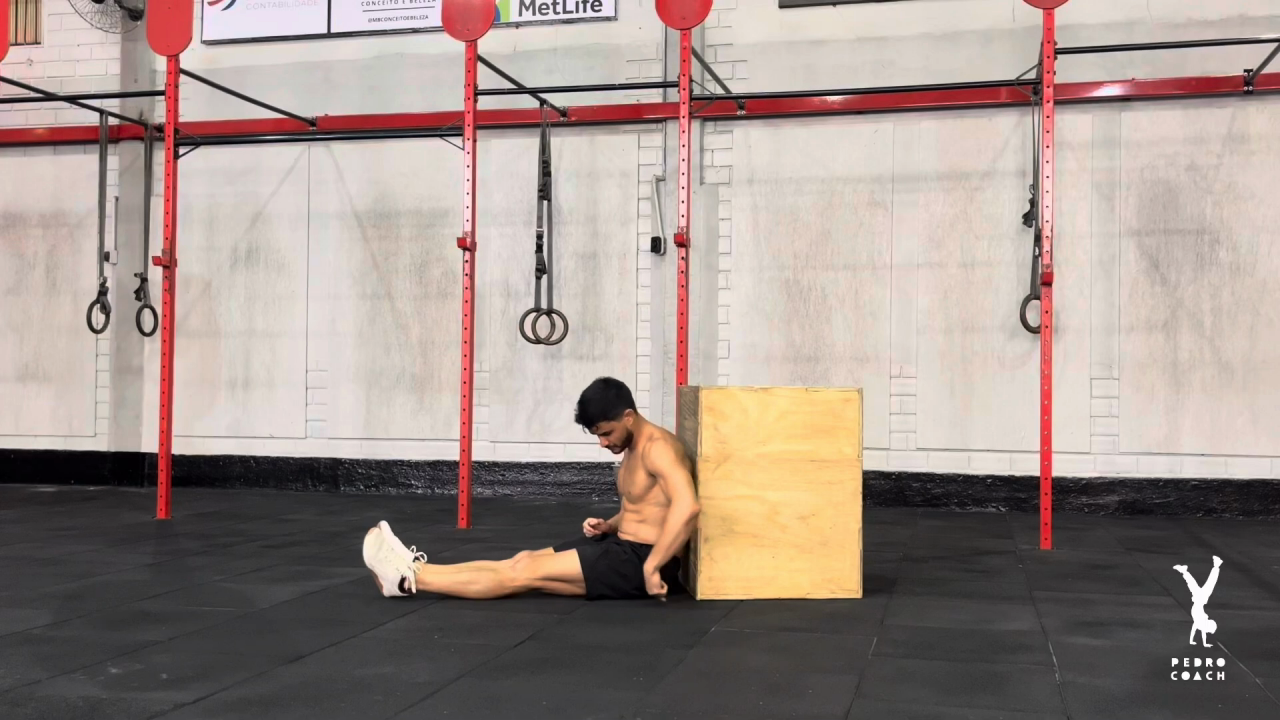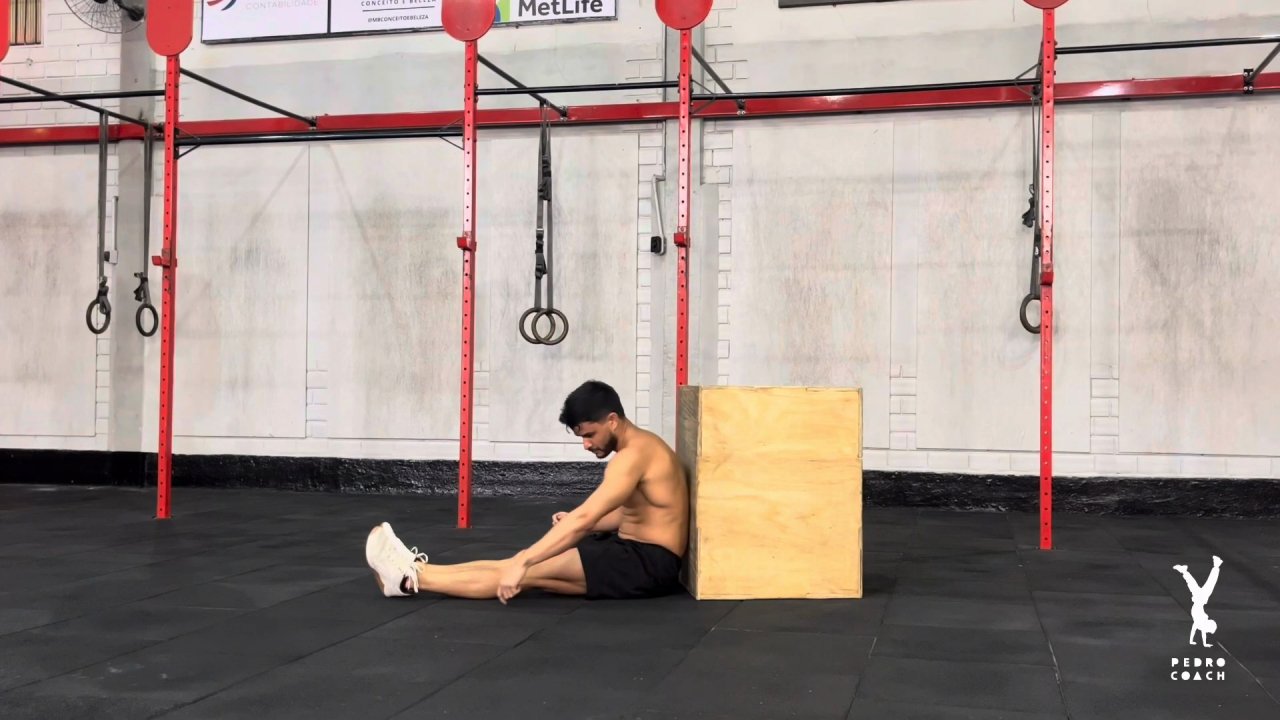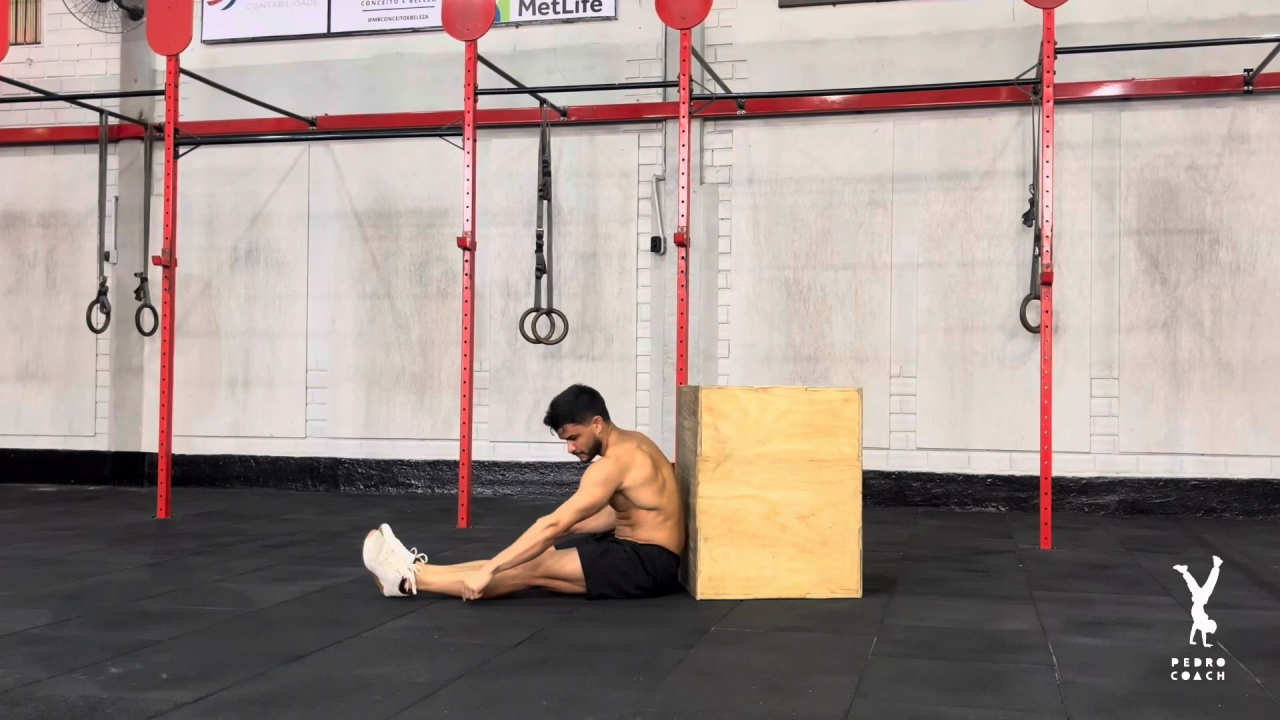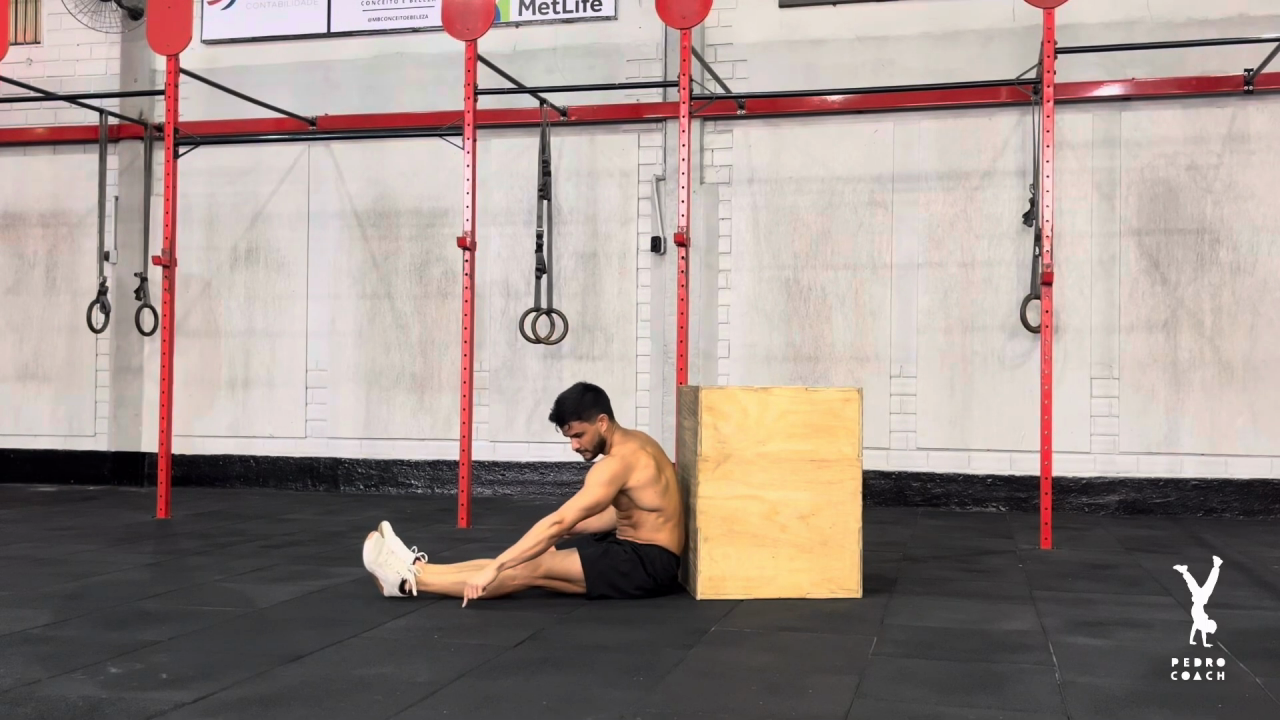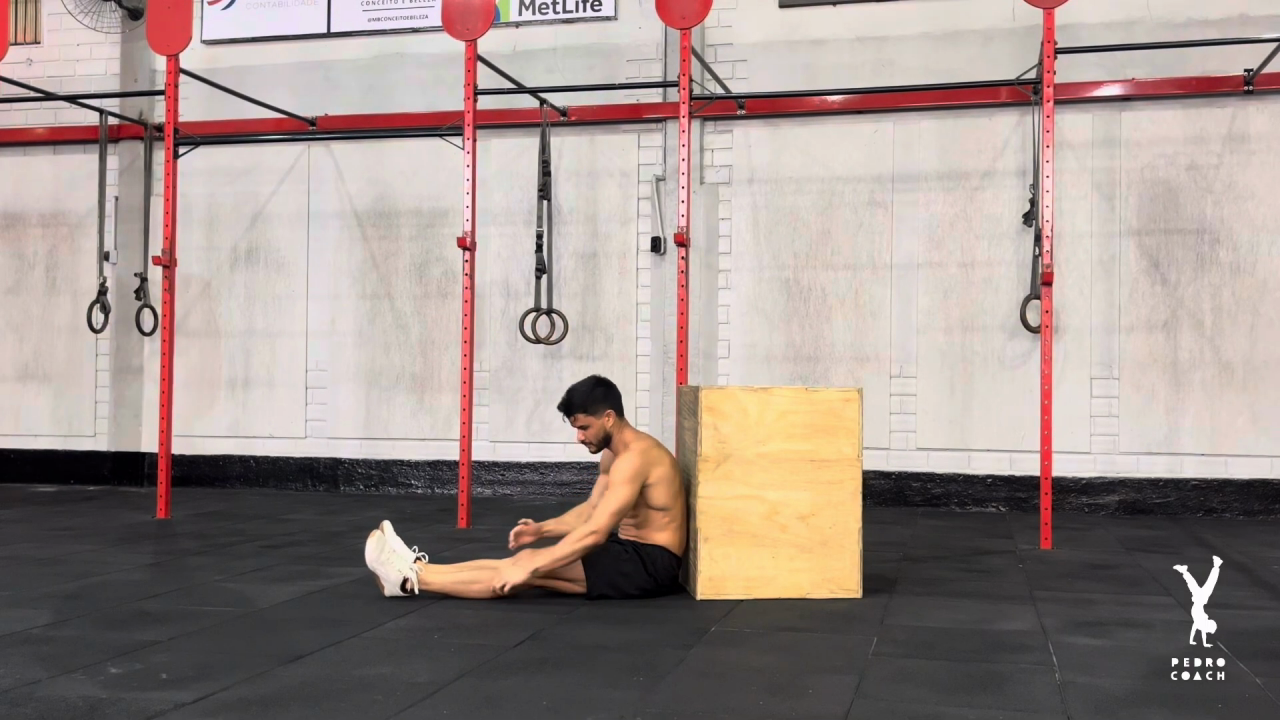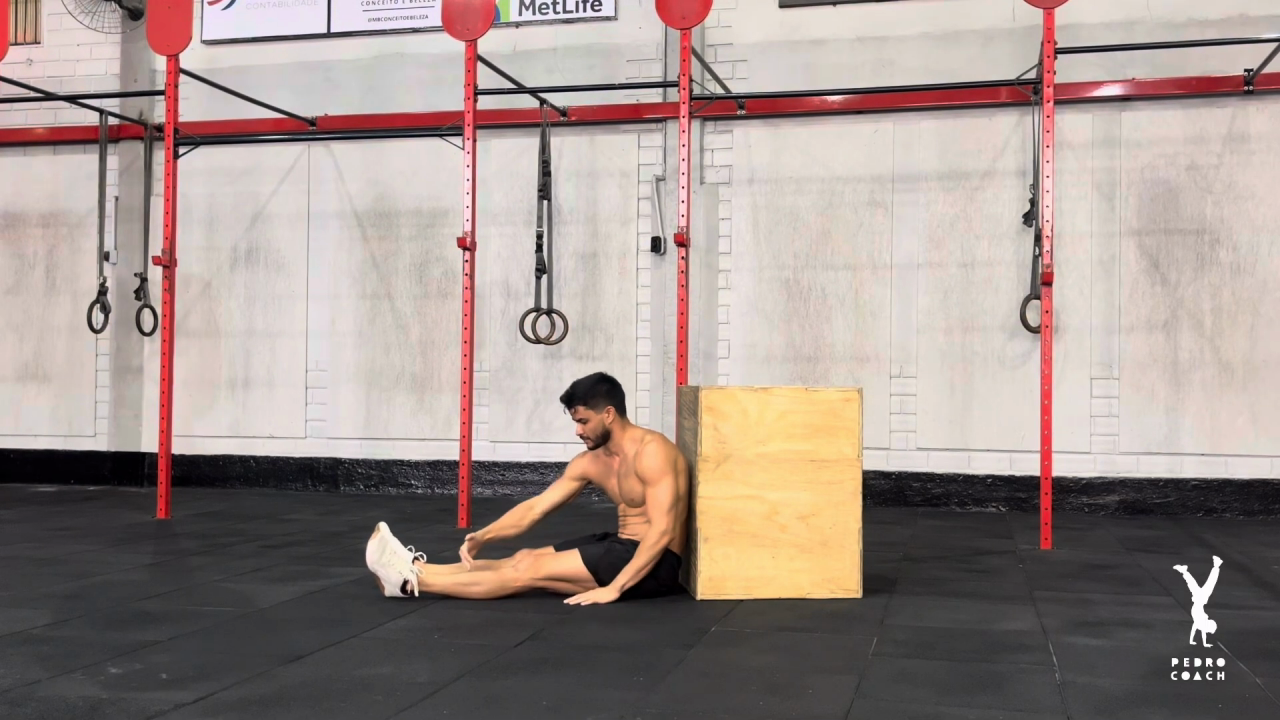
dt=0.5s
person 1, frame 1
left shoulder: (657, 448)
right shoulder: (635, 448)
left elbow: (688, 509)
left wrist: (652, 568)
right wrist: (608, 526)
left hip: (640, 558)
right hip: (627, 546)
left knee: (526, 572)
right knee: (523, 559)
left ankle: (408, 578)
right ankle: (415, 569)
person 1, frame 2
left shoulder: (634, 453)
right shoulder: (637, 446)
left elbow: (584, 519)
left wrist: (523, 565)
right wrist: (574, 523)
left hip: (650, 563)
right hip: (634, 550)
left knee: (527, 570)
right knee: (527, 558)
left ankle: (410, 578)
right ankle: (416, 568)
person 1, frame 3
left shoulder: (615, 461)
right shoulder: (629, 444)
left elbow: (553, 525)
left wrist: (489, 570)
right wrist: (566, 527)
left hip: (649, 563)
right hip: (632, 548)
left knee: (531, 570)
right knee: (523, 559)
left ankle: (409, 578)
right ankle: (416, 569)
person 1, frame 4
left shoulder: (619, 461)
right shoulder: (632, 443)
left elbow: (558, 522)
left wrist: (494, 568)
right wrist: (569, 530)
left hip: (649, 564)
right hip: (633, 549)
left knee: (530, 569)
right knee: (529, 557)
left ankle: (408, 580)
right ankle: (417, 567)
person 1, frame 5
left shoulder: (635, 457)
right shoulder: (613, 455)
left elbow: (594, 533)
right elbow: (590, 513)
left wrist: (529, 571)
right wrist: (544, 528)
left hip: (652, 564)
right hip: (628, 550)
left knee: (527, 565)
right knee: (526, 558)
left ankle: (410, 580)
right ankle: (417, 568)
person 1, frame 6
left shoulder: (652, 451)
right shoulder: (589, 462)
left elbow: (662, 531)
right elbow: (535, 507)
left wrist: (614, 588)
right wrist: (483, 537)
left hip: (652, 564)
right hip: (623, 547)
left knee: (530, 571)
right knee: (522, 559)
left ankle: (412, 582)
right ankle: (417, 568)
